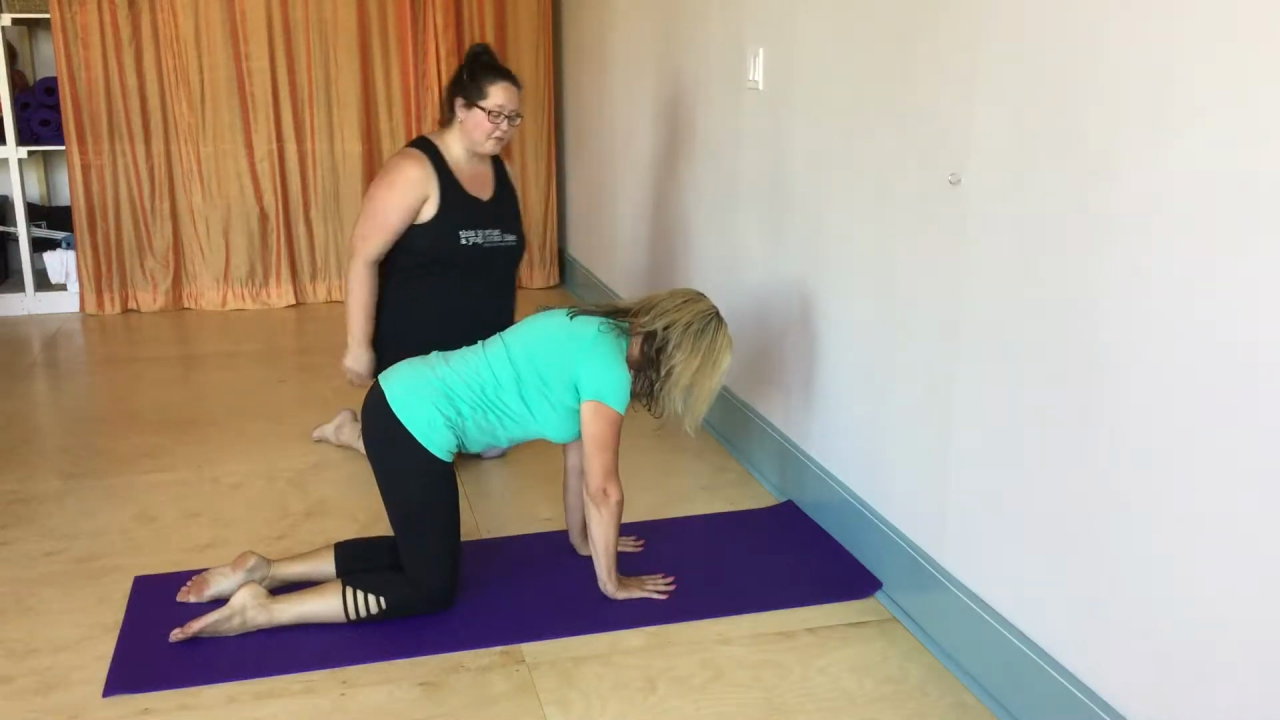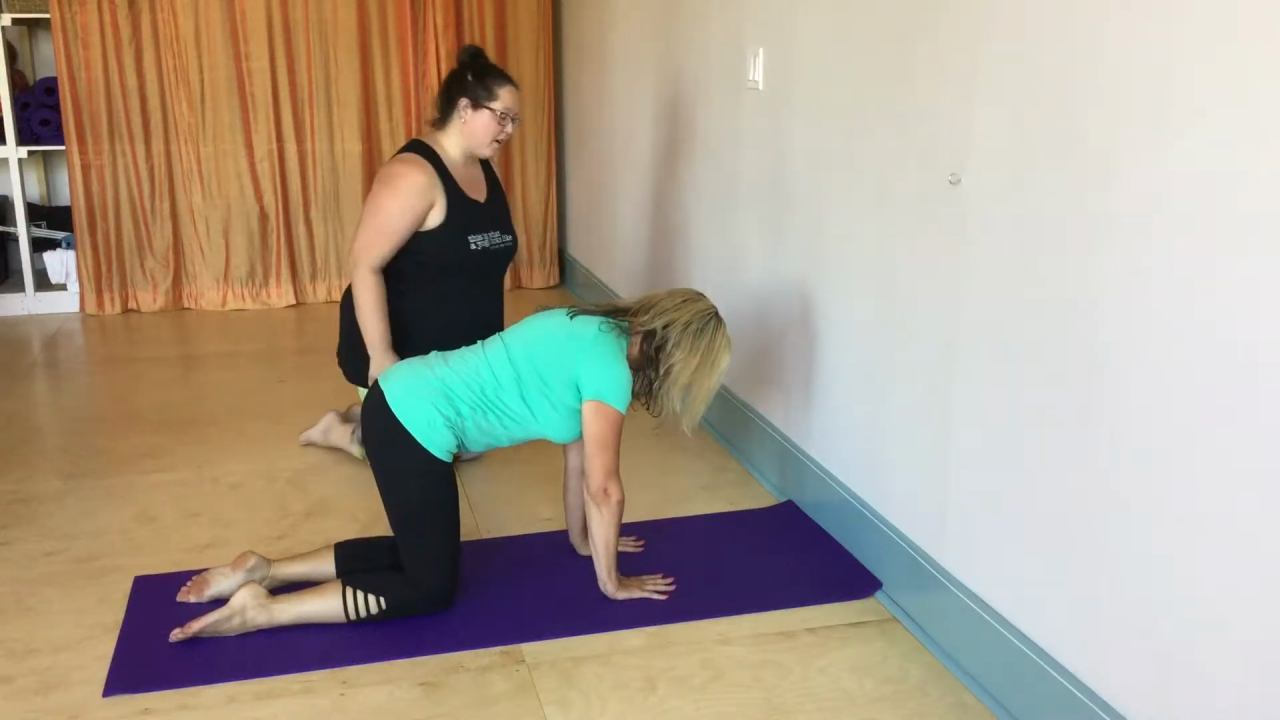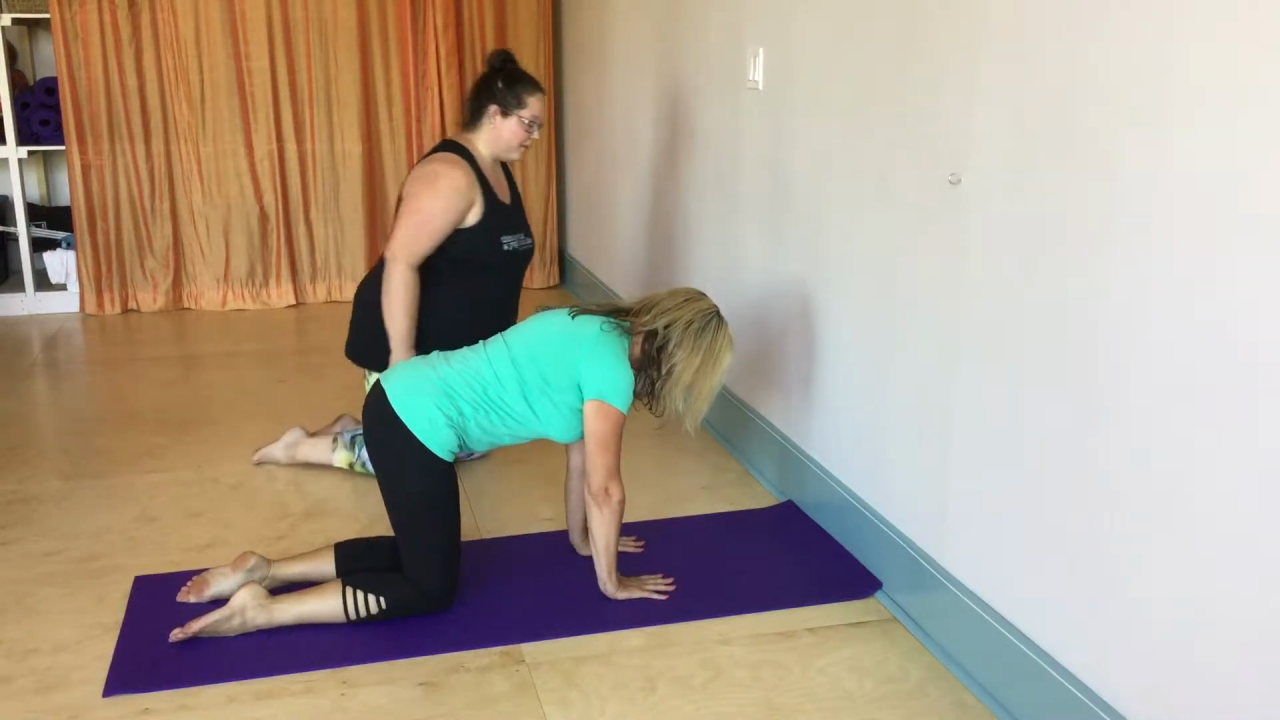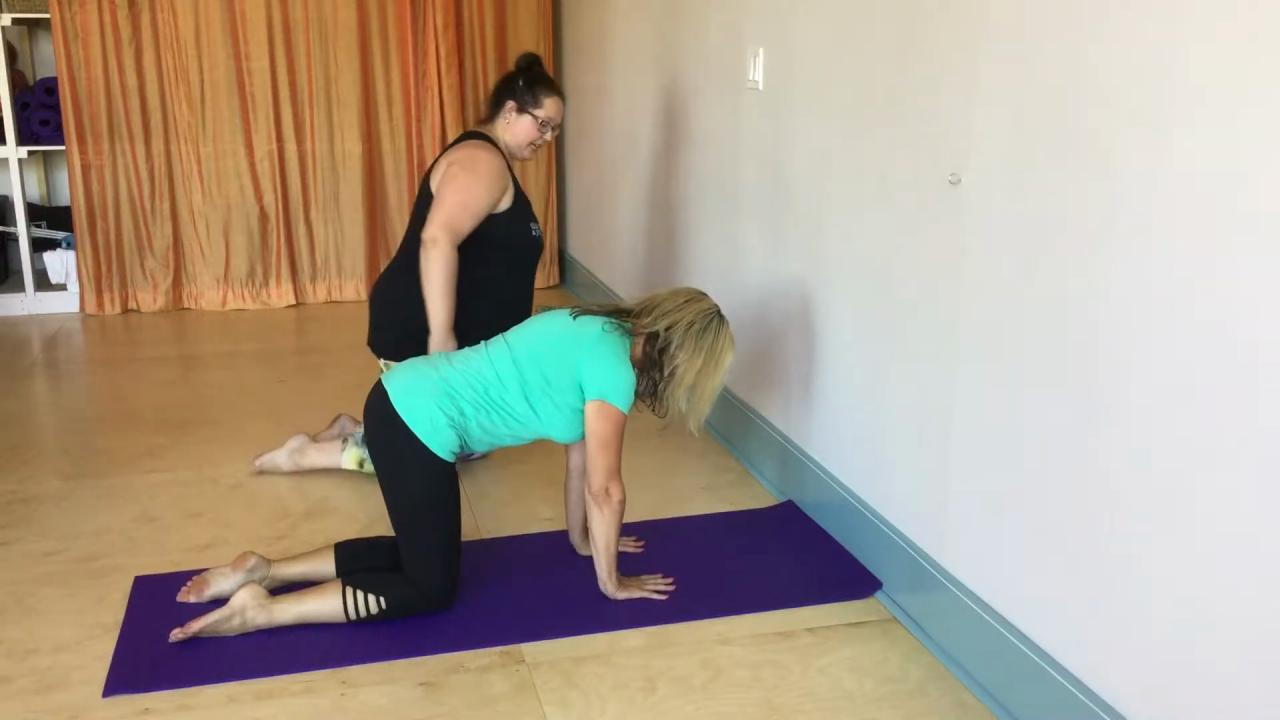
dt=0.3s
person 1, frame 1
left shoulder: (598, 332)
right shoulder: (609, 365)
left elbow: (577, 454)
right elbow: (603, 486)
left wrist: (582, 538)
right wrist: (611, 580)
left hip: (400, 400)
right hip: (415, 423)
left knee: (420, 552)
right knee: (433, 588)
left ankle: (262, 570)
right ankle: (260, 608)
person 1, frame 2
left shoulder: (598, 334)
right shoulder: (610, 366)
left elbow: (577, 453)
right elbow: (603, 487)
left wrist: (581, 538)
right wrist: (611, 580)
left hip: (402, 401)
right hip: (415, 423)
left knee: (420, 552)
right knee: (432, 588)
left ankle: (261, 570)
right ankle: (260, 610)
person 1, frame 3
left shoulder: (599, 332)
right shoulder: (611, 366)
left elbow: (579, 454)
right elbow: (604, 487)
left wrist: (582, 538)
right wrist: (611, 580)
left hip: (402, 400)
right hip: (417, 423)
left knee: (421, 553)
right knee: (431, 588)
left ankle: (262, 570)
right ankle: (259, 609)
person 1, frame 4
left shoulder: (600, 335)
right shoulder: (614, 366)
left elbow: (579, 452)
right elbow: (604, 487)
left wrist: (582, 538)
right wrist: (611, 581)
left hip: (404, 401)
right hip: (418, 423)
left knee: (421, 553)
right knee: (432, 589)
left ankle: (262, 570)
right ankle: (259, 610)
person 2, frame 1
left shoulder: (500, 172)
right shoulder: (414, 171)
right elbow: (364, 258)
right wrist: (359, 344)
right hip: (410, 348)
left knee: (492, 445)
right ankle: (350, 429)
person 2, frame 2
left shoulder: (484, 170)
right shoulder: (413, 175)
right elbow: (365, 266)
left wrist: (490, 342)
right wrist: (381, 355)
left hip: (462, 353)
right hip: (406, 353)
left ankle: (366, 419)
right ankle: (342, 427)
person 2, frame 3
left shoulder: (497, 170)
right shoulder: (450, 174)
right elbow: (400, 262)
right wrist: (402, 354)
left hip: (463, 349)
right hip: (420, 348)
left knee: (469, 445)
left ankle: (358, 428)
person 2, frame 4
left shoulder: (494, 162)
right shoulder: (480, 162)
right elbow: (438, 242)
right wrist: (440, 337)
left hip: (467, 342)
right hip: (418, 336)
left ankle: (354, 432)
